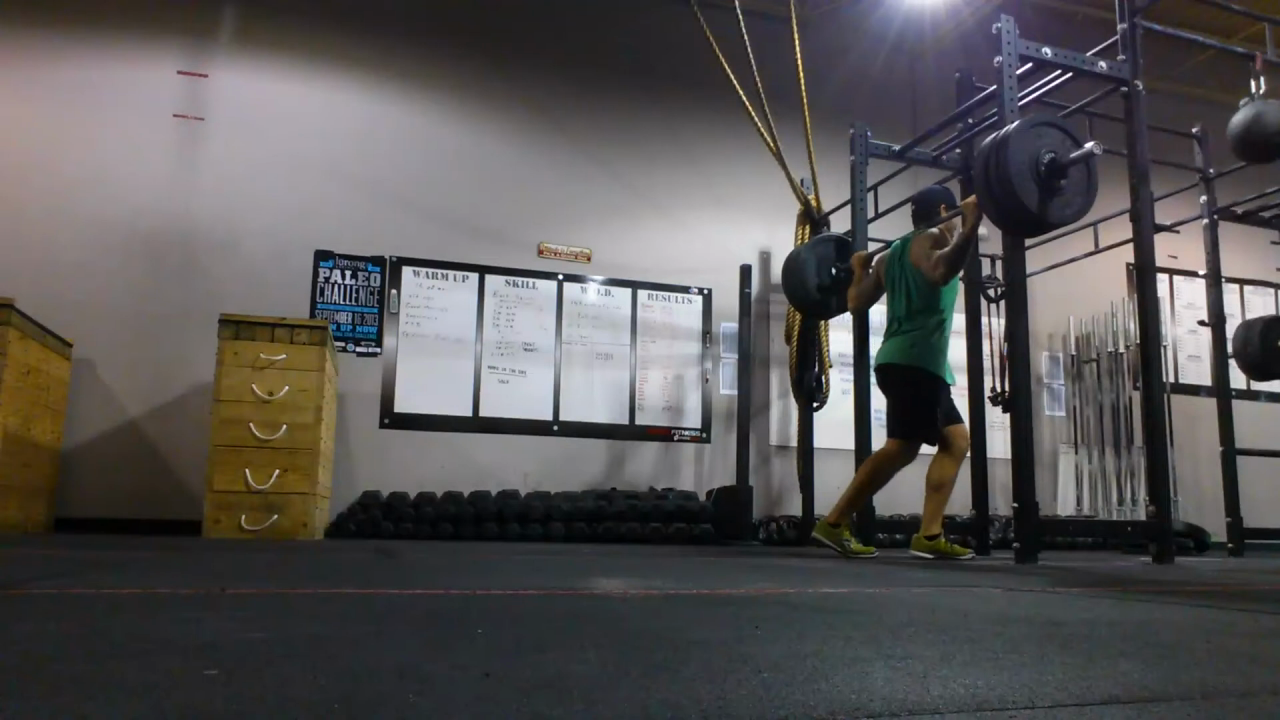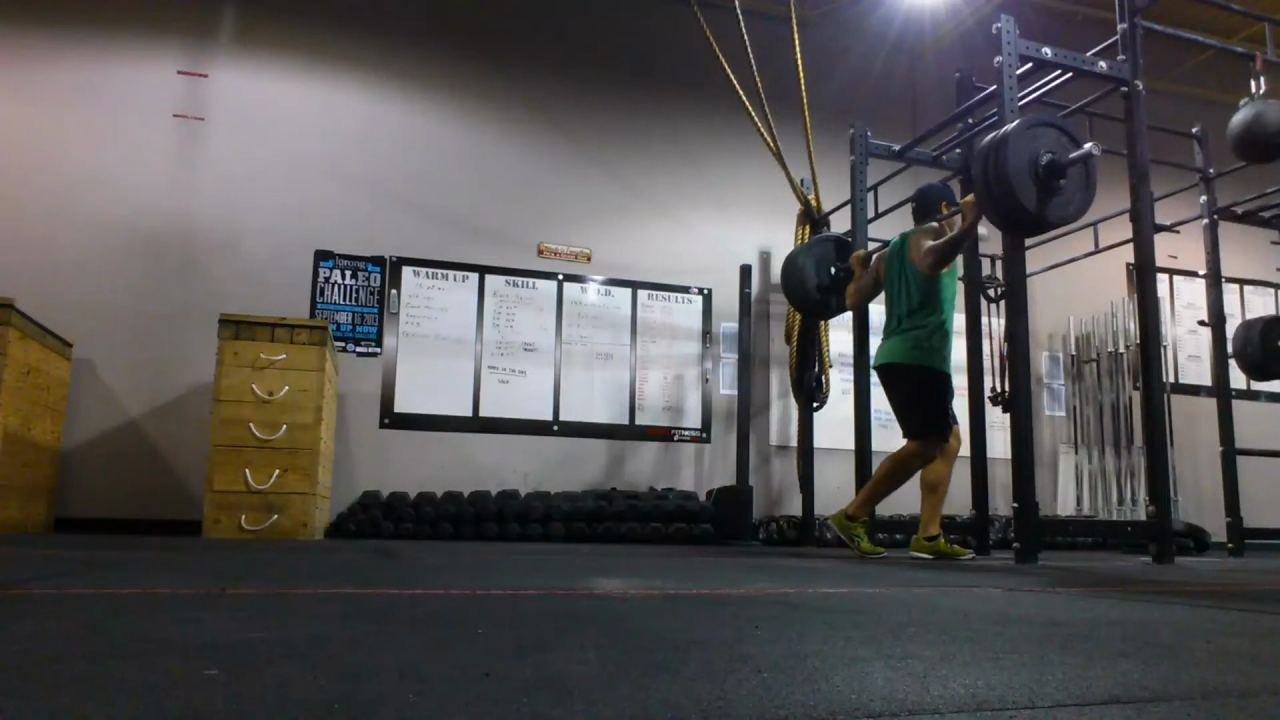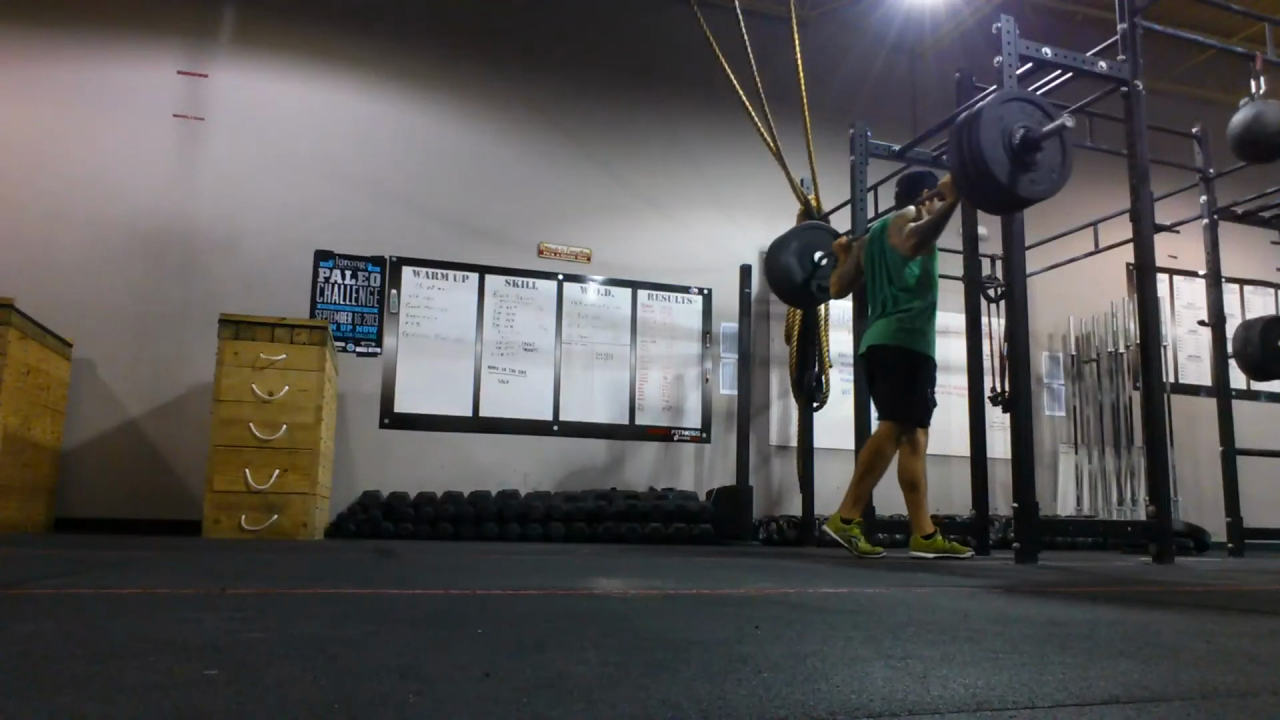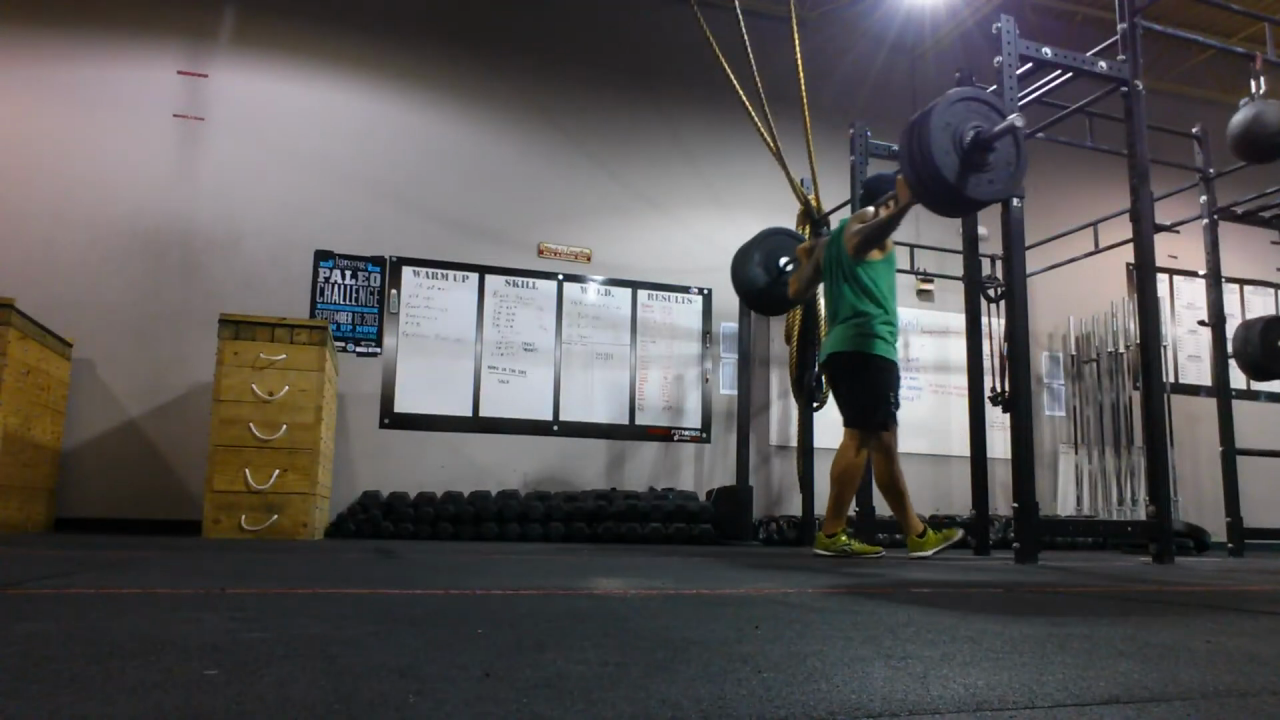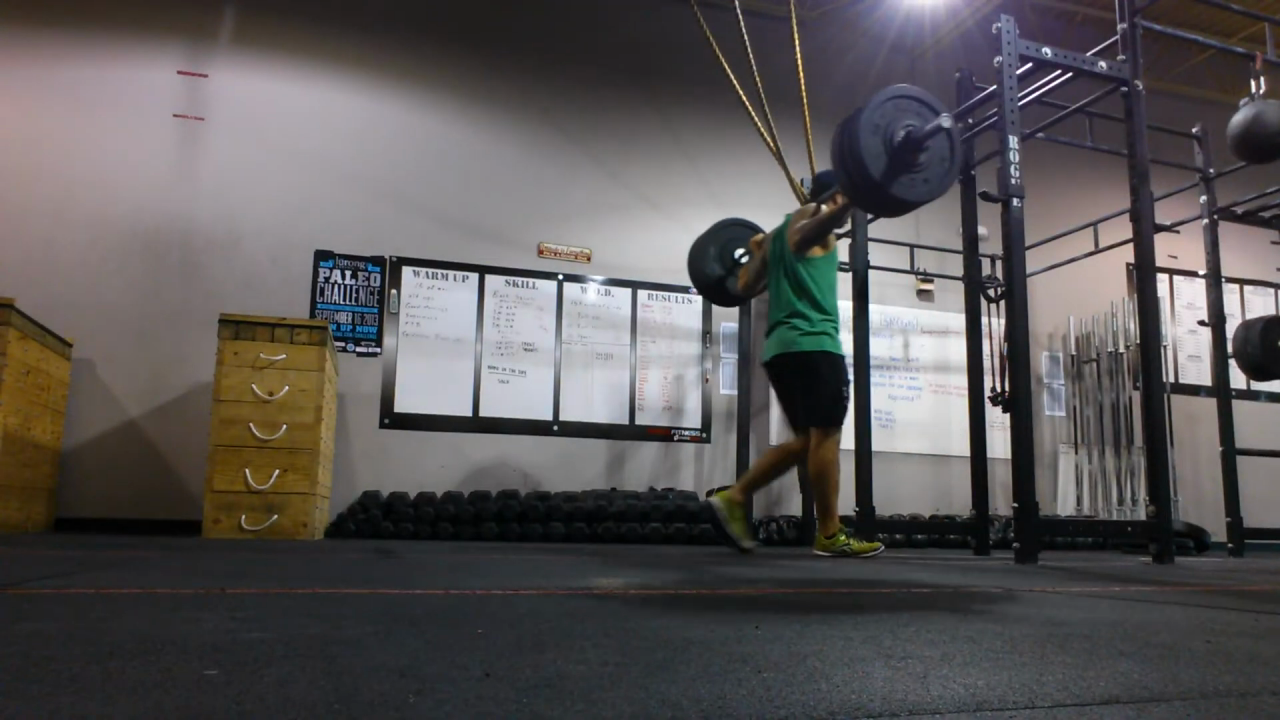
dt=0.4s
person 1, frame 1
left shoulder: (892, 254)
right shoulder: (934, 236)
left elbow: (857, 302)
right elbow: (941, 270)
left wrist: (860, 270)
right wrist: (972, 224)
left hip: (903, 359)
right hip: (916, 360)
left knee: (956, 440)
right knee: (901, 448)
left ankle: (929, 535)
right ankle: (835, 524)
person 1, frame 2
left shoulder: (890, 252)
right shoulder: (933, 232)
left elbow: (854, 299)
right elbow: (931, 260)
left wrist: (859, 269)
right wrist: (970, 222)
left hip: (897, 356)
right hip: (919, 356)
left knee: (947, 442)
right knee: (924, 446)
left ankle: (929, 536)
right ankle: (853, 516)
person 1, frame 3
left shoulder: (871, 237)
right shoulder: (910, 217)
left elbow: (838, 287)
right elbow: (912, 242)
left wrist: (844, 256)
right wrist: (951, 202)
left hip: (879, 343)
right hip: (905, 340)
left knee: (914, 438)
right knee: (894, 430)
left ankle: (925, 535)
right ankle: (845, 520)
person 1, frame 4
left shoulder: (827, 241)
right shoulder: (867, 219)
left elbow: (796, 291)
right elbow: (858, 242)
left wrist: (805, 261)
right wrist: (905, 204)
left hip: (838, 348)
right hip: (865, 345)
left knee: (881, 440)
right knee: (864, 437)
left ankle: (918, 533)
right ankle: (832, 533)
person 1, frame 5
left shoulder: (781, 231)
right shoulder: (814, 214)
left elbow: (745, 285)
right elbow: (802, 236)
left wrist: (758, 253)
right wrist: (848, 205)
left hip: (783, 345)
right hip: (812, 343)
left knee: (810, 439)
right knee: (826, 436)
left ankle: (733, 498)
right ankle: (830, 534)
